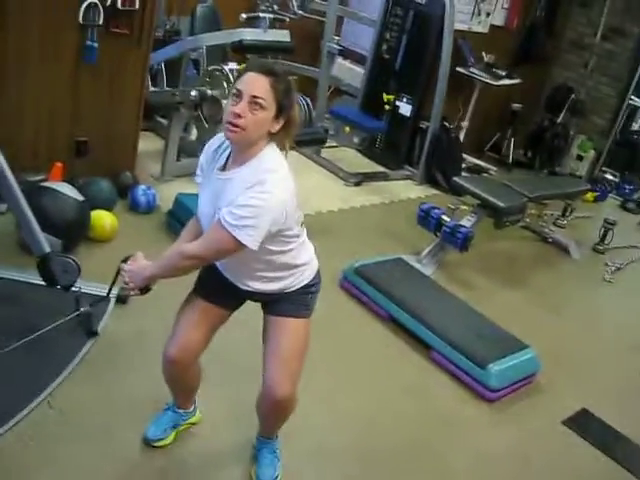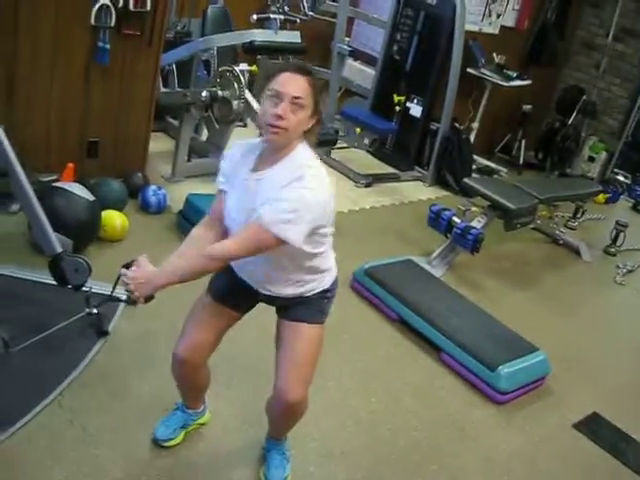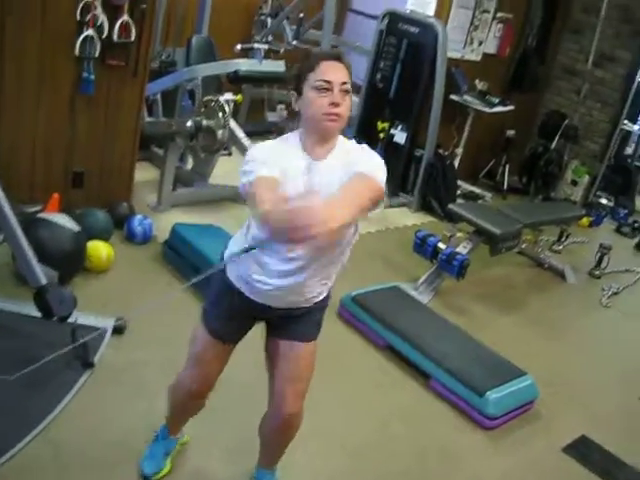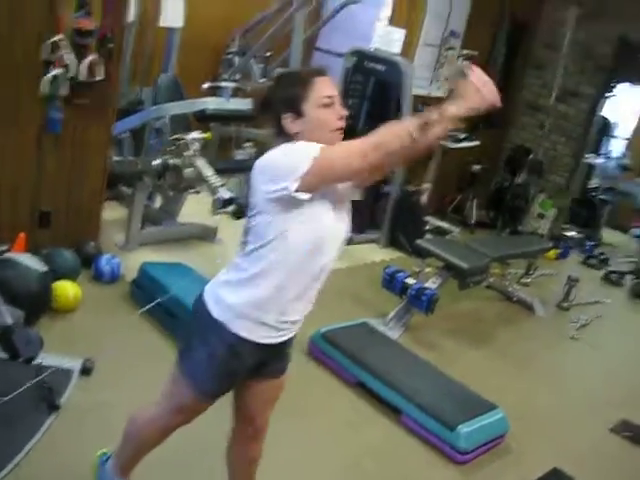
dt=0.3s
person 1, frame 1
left shoulder: (268, 190)
right shoulder: (217, 148)
left elbow: (198, 253)
right elbow: (201, 222)
left wrist: (147, 272)
right wrist: (154, 265)
left hip: (288, 284)
right hip: (229, 269)
left knee: (279, 392)
right knee: (176, 355)
left ankle: (267, 440)
right ankle: (184, 409)
person 1, frame 2
left shoulder: (309, 187)
right shoulder: (240, 153)
left elbow: (232, 248)
right elbow: (213, 225)
left wrist: (156, 279)
right wrist: (157, 270)
left hip: (305, 289)
right hip: (245, 273)
left knee: (291, 397)
right knee: (187, 354)
left ankle: (275, 443)
right ankle: (193, 410)
person 1, frame 3
left shoulder: (364, 161)
right shoulder: (267, 154)
left elbow: (357, 201)
right elbow: (269, 209)
left wrist: (327, 220)
right wrist: (293, 220)
left hip: (303, 301)
right hip: (243, 284)
left knee: (287, 410)
right knee: (194, 382)
right ankle: (170, 433)
person 1, frame 4
left shoulder: (335, 173)
right shoulder: (281, 164)
left elbow: (392, 151)
right elbow: (381, 146)
left wrist: (454, 109)
right wrist: (457, 106)
left hip: (276, 332)
right hip: (229, 322)
left knee: (252, 427)
right knee: (173, 412)
